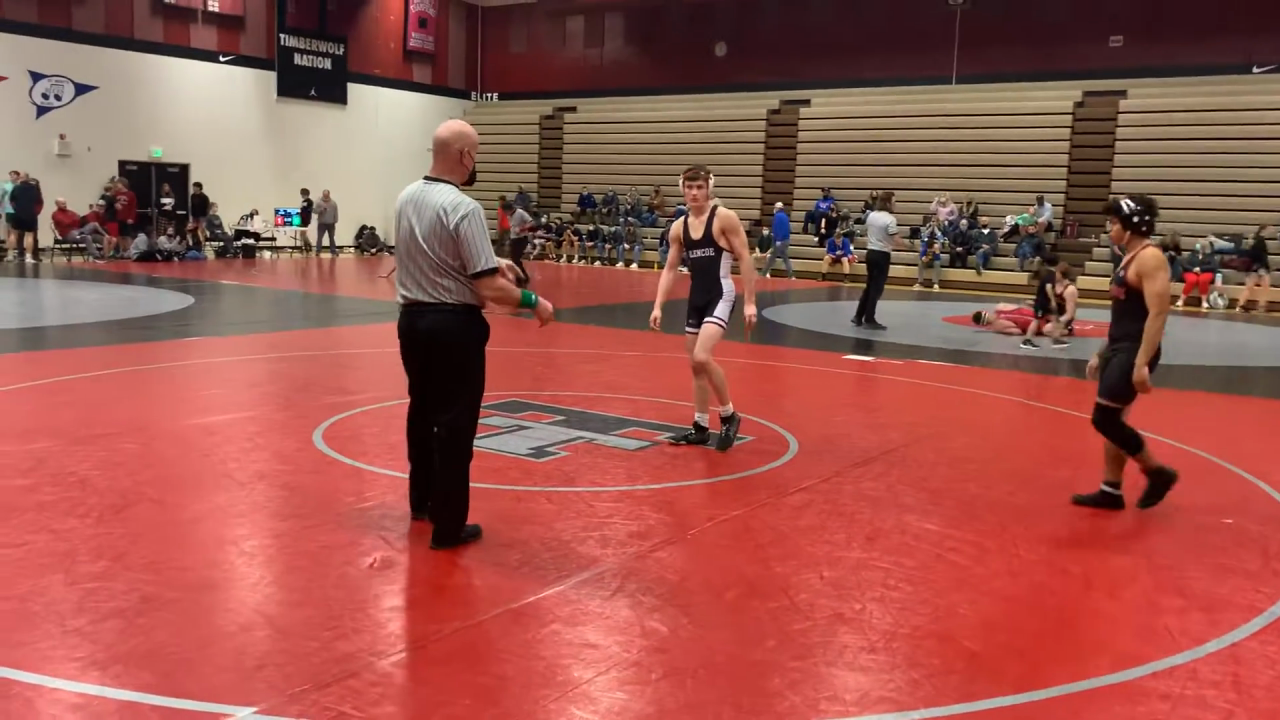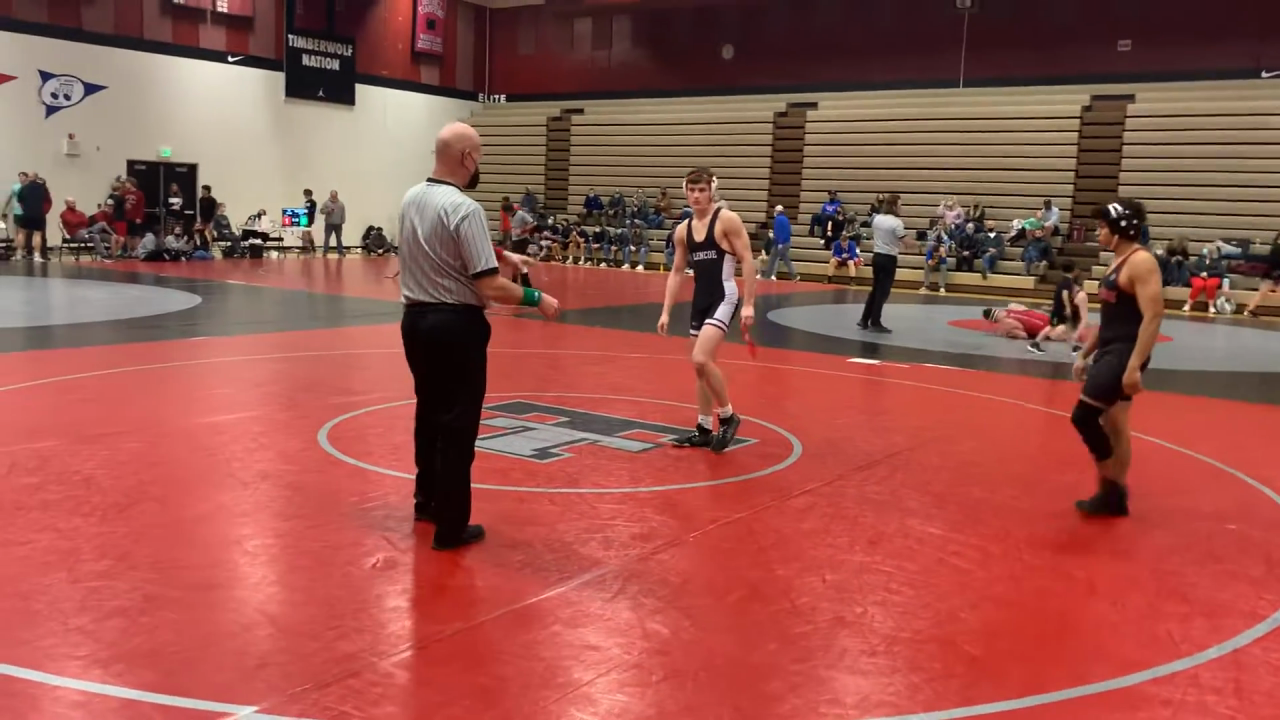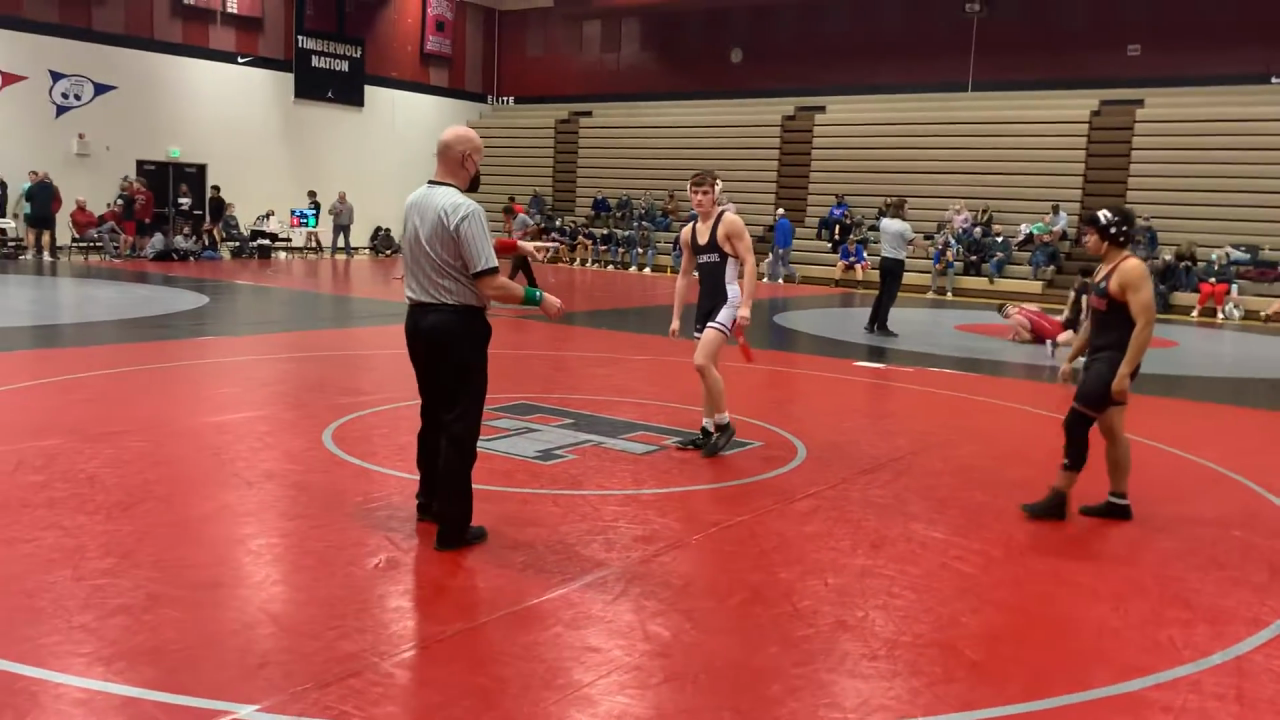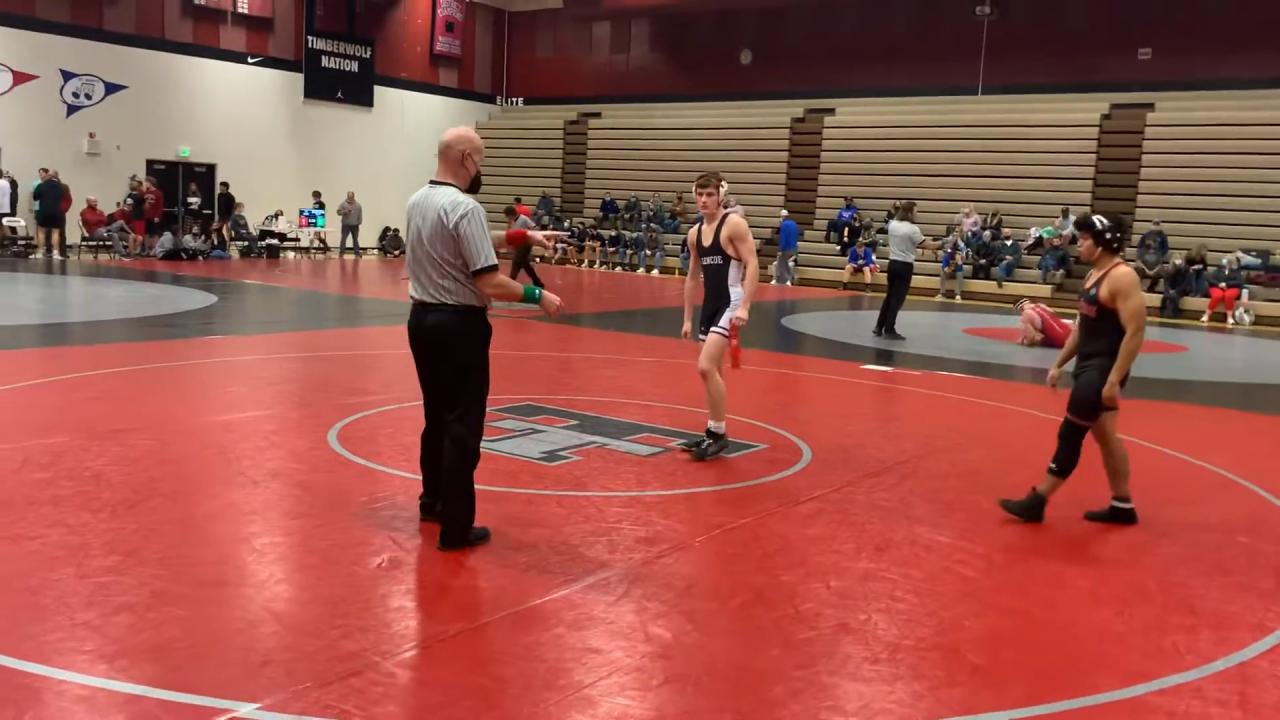
dt=0.1s
person 1, frame 1
left shoulder: (406, 198)
right shoulder: (464, 208)
right elbow: (489, 289)
left wrist: (491, 261)
right wrist: (533, 301)
left hip: (412, 319)
right hip: (455, 325)
left knee: (422, 414)
right knee: (455, 427)
left ankle: (422, 500)
right ankle: (448, 526)
person 1, frame 2
left shoulder: (411, 199)
right shoulder: (464, 209)
right elbow: (490, 288)
left wrist: (501, 256)
right wrist: (537, 299)
left hip: (416, 320)
right hip: (456, 325)
left knee: (429, 416)
right knee: (457, 426)
left ankle: (427, 500)
right ankle: (450, 526)
person 1, frame 3
left shoulder: (414, 201)
right shoulder: (464, 209)
right elbow: (491, 286)
left wrist: (512, 245)
right wrist: (538, 298)
left hip: (419, 320)
right hip: (458, 325)
left knee: (433, 417)
right knee: (459, 427)
left ankle: (430, 501)
right ankle: (453, 527)
person 1, frame 4
left shoulder: (418, 201)
right shoulder: (464, 207)
right elbow: (490, 284)
left wrist: (522, 236)
right wrist: (538, 295)
left hip: (423, 319)
right hip: (459, 325)
left knee: (437, 417)
right knee: (464, 427)
left ankle: (433, 500)
right ankle: (455, 527)
person 2, frame 1
left shoulder: (1151, 259)
right shoulder: (1130, 257)
left elbow: (1157, 315)
left wrist: (1142, 363)
right wrist: (1100, 354)
left hip: (1134, 353)
right hip: (1117, 349)
left knee: (1104, 418)
right knee: (1108, 420)
left ankle: (1156, 473)
right ankle: (1110, 490)
person 2, frame 2
left shoulder: (1141, 263)
right shoulder: (1119, 261)
left elbow: (1152, 319)
left wrist: (1134, 366)
right wrist: (1085, 354)
left hip: (1126, 356)
right hip: (1110, 352)
left knee: (1084, 417)
right knee: (1112, 425)
left ankle: (1113, 486)
right ankle: (1112, 492)
person 2, frame 3
left shoulder: (1132, 270)
right shoulder: (1104, 268)
left elbow: (1144, 326)
left wrist: (1124, 373)
right wrist: (1070, 359)
left hip: (1115, 362)
right hip: (1099, 359)
left knee: (1075, 426)
right knee: (1111, 431)
left ankle: (1057, 500)
right ankle: (1119, 501)
person 2, frame 4
left shoulder: (1122, 277)
right shoulder: (1095, 273)
left elbow: (1135, 334)
left wrist: (1113, 381)
right wrist: (1058, 364)
left hip: (1102, 370)
right hip: (1087, 365)
left knee: (1070, 434)
right knee: (1105, 436)
left ankle: (1036, 502)
right ankle: (1123, 506)
person 3, frame 1
left shoulder: (725, 217)
right shoulder: (678, 227)
left elbow: (745, 258)
right elbow: (670, 268)
left wrist: (750, 301)
right wrist: (658, 306)
left hip: (720, 295)
right hip: (696, 298)
left knee: (703, 357)
right knee: (696, 365)
left ankle: (729, 415)
right ankle: (701, 428)
person 3, frame 2
left shoulder: (727, 220)
right shoulder: (682, 230)
left elbow: (747, 260)
right elbow: (676, 272)
left wrist: (748, 303)
right wrist: (666, 312)
left hip: (724, 298)
right hip: (700, 299)
left knee: (701, 360)
right knee: (701, 365)
left ankle: (728, 417)
right ankle: (704, 429)
person 3, frame 3
left shoulder: (730, 222)
right shoulder: (688, 233)
left elbow: (749, 263)
right elbow: (684, 275)
left wrist: (745, 305)
right wrist: (676, 316)
left hip: (727, 301)
right hip: (704, 302)
left knee: (702, 362)
right knee: (706, 367)
left ankle: (724, 424)
right ankle: (708, 431)
person 3, frame 4
left shoulder: (734, 224)
right shoulder: (694, 233)
left elbow: (752, 266)
left wrist: (744, 306)
right wrist: (687, 319)
left hip: (730, 304)
right hip: (709, 305)
left knee: (707, 366)
right knee: (710, 371)
left ankle: (719, 434)
right ankle: (713, 434)
